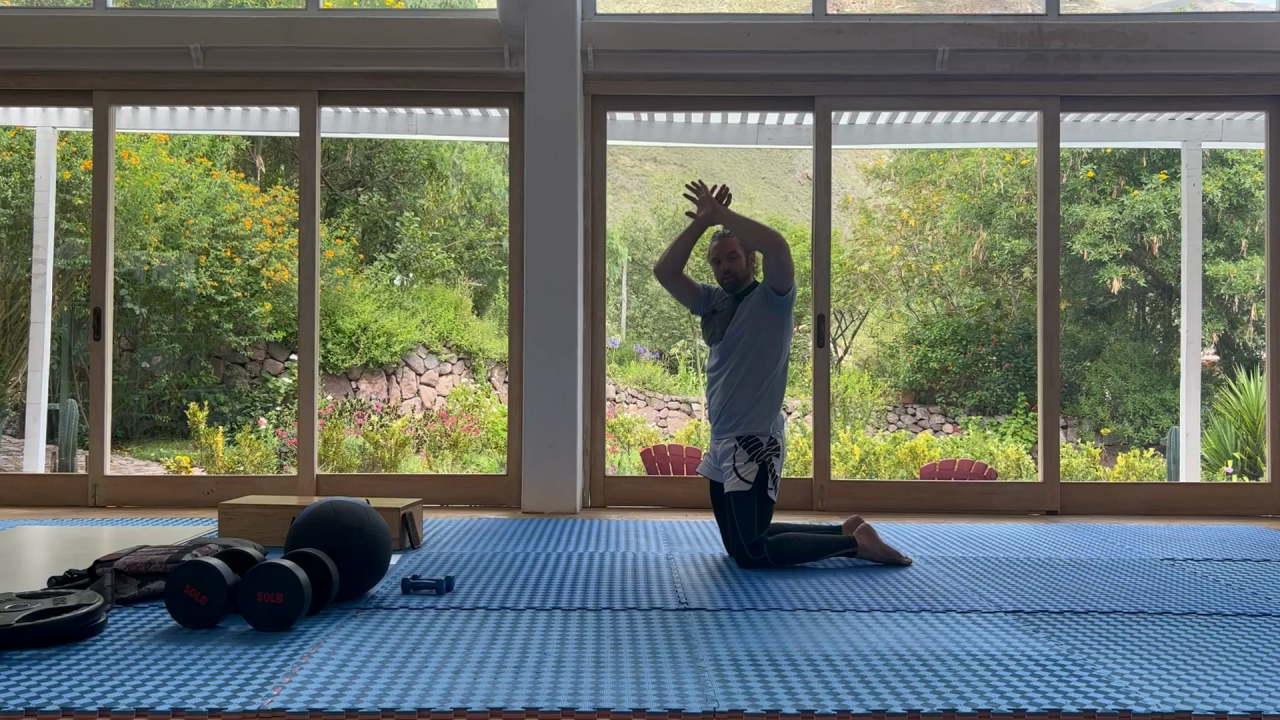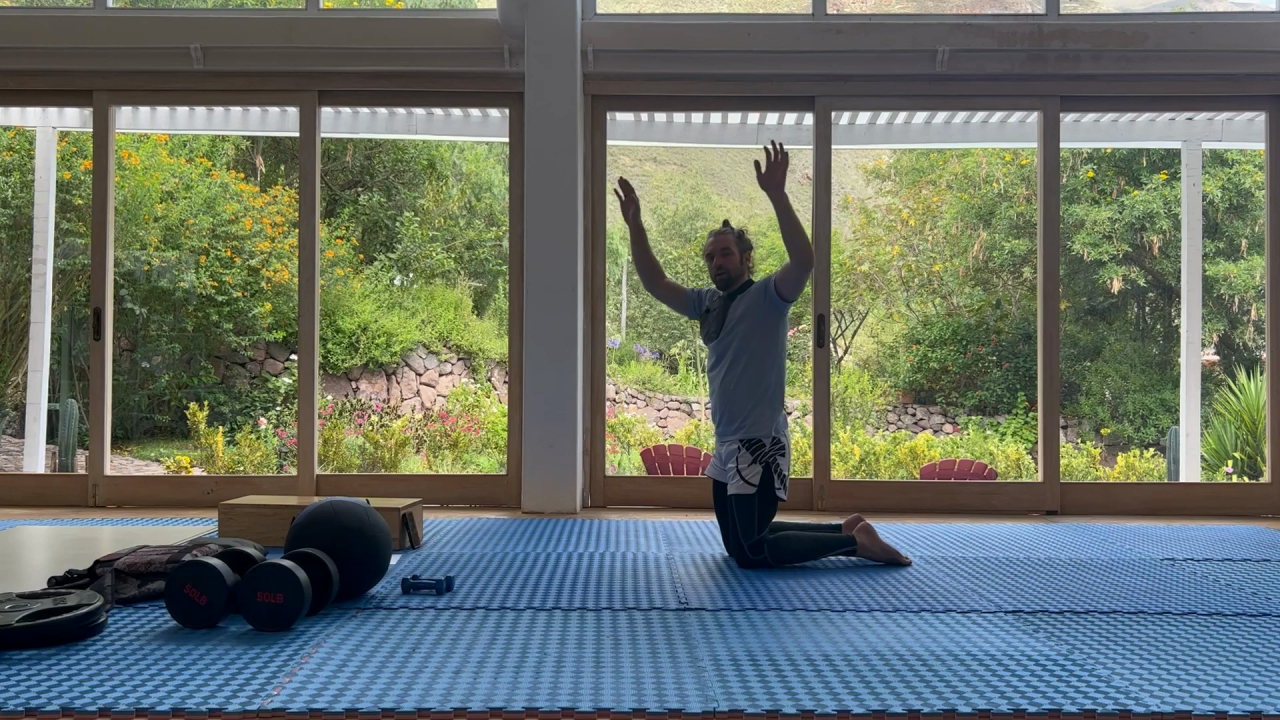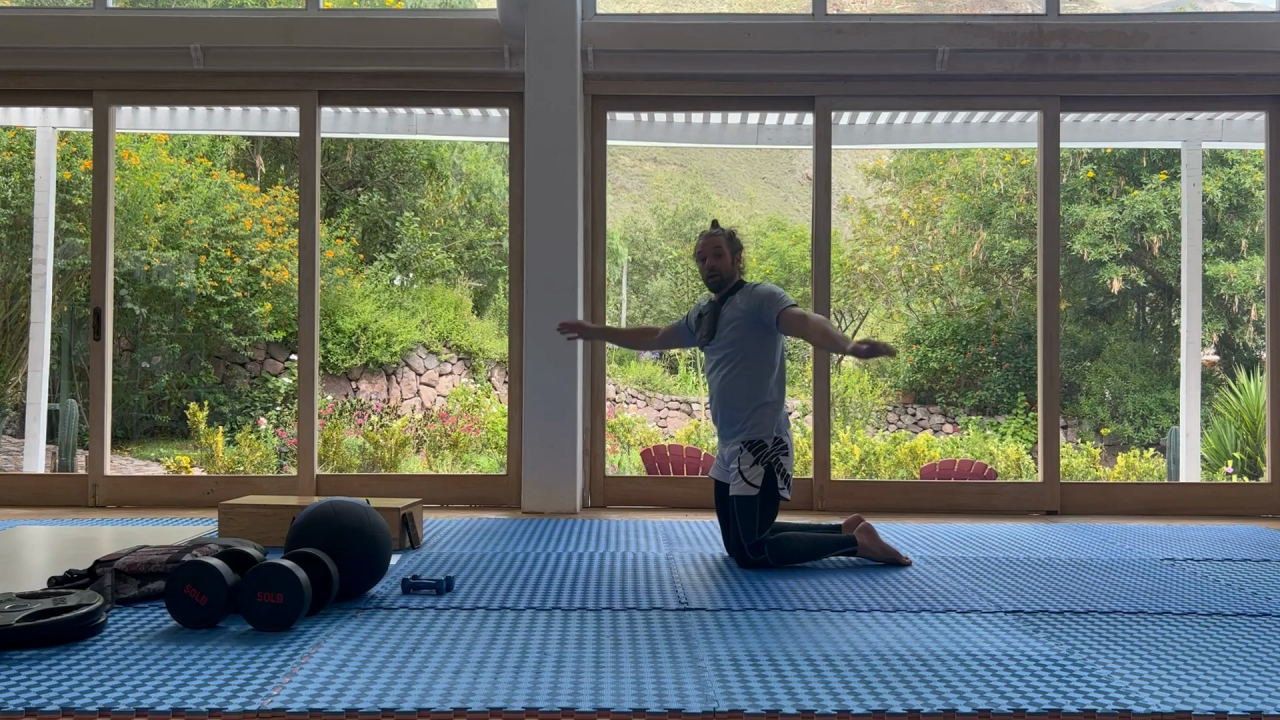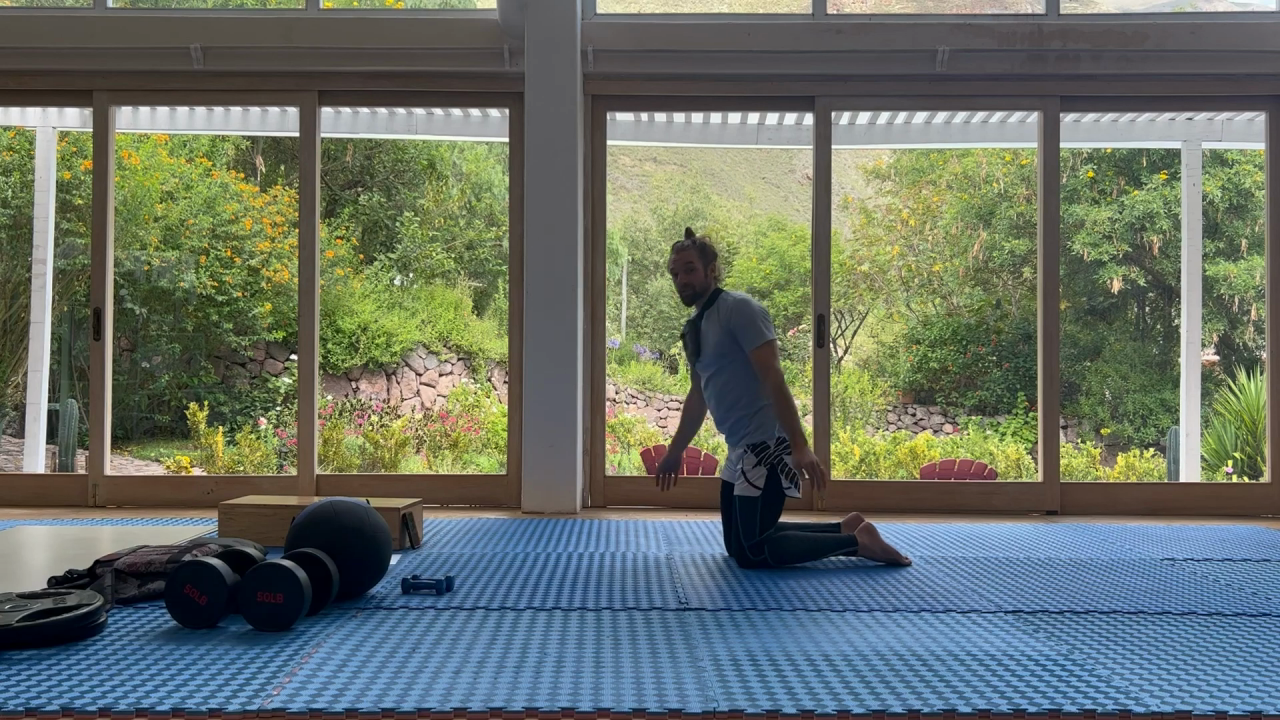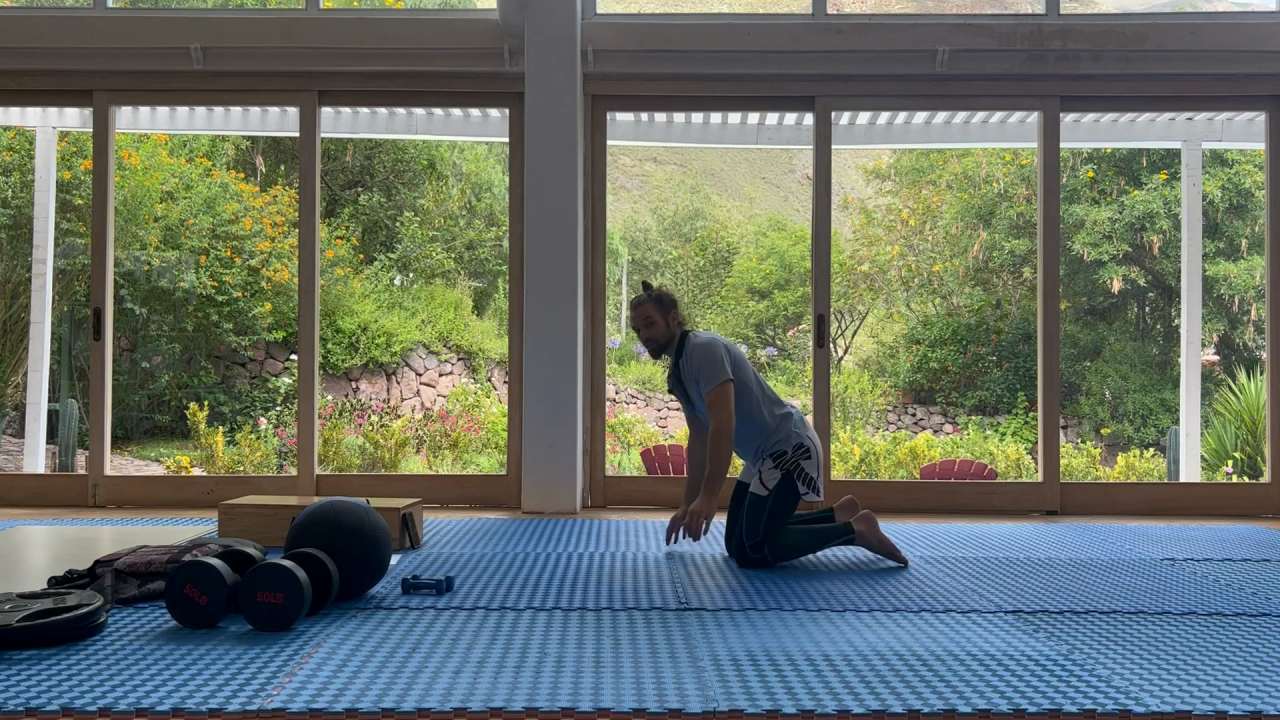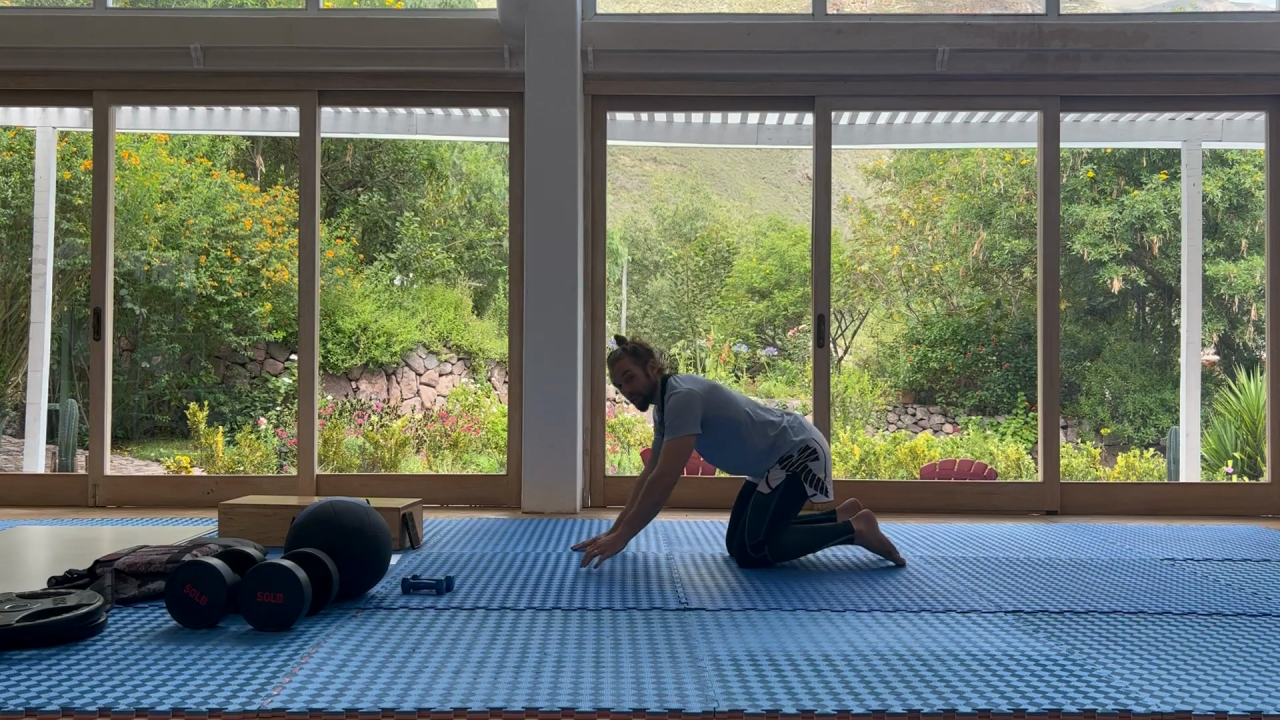
dt=0.3s
person 1, frame 1
left shoulder: (772, 298)
right shoulder: (712, 302)
left elbow: (777, 248)
right elbow: (665, 272)
left wrist: (723, 216)
right wrist: (700, 224)
left hip: (753, 445)
right hip: (722, 447)
left knee: (750, 552)
right knee: (741, 546)
left ankle: (855, 543)
right ankle: (845, 531)
person 1, frame 2
left shoulder: (769, 295)
right shoulder: (707, 303)
left elbow: (804, 258)
right elbow: (653, 282)
left wrist: (776, 194)
right wrist: (635, 223)
left hip: (758, 443)
right hip: (728, 445)
left knee: (751, 551)
right knee: (741, 541)
left ankle: (855, 541)
right ankle: (846, 528)
person 1, frame 3
left shoulder: (761, 299)
right shoulder: (704, 314)
left elbow: (808, 324)
right elbow: (654, 338)
left wrist: (846, 344)
right wrist: (598, 332)
left hip: (760, 446)
right hip: (732, 448)
left knee: (751, 552)
right knee: (741, 542)
left ankle: (856, 542)
right ankle: (846, 530)
person 1, frame 4
left shoulder: (740, 309)
right shoulder: (695, 328)
left elbow: (772, 379)
right elbow: (698, 398)
left wrist: (800, 447)
right wrist: (674, 451)
left hip: (766, 447)
right hip: (742, 449)
left knee: (750, 552)
right knee: (739, 546)
left ankle: (857, 542)
right ankle: (844, 528)
person 1, frame 5
left shoulder: (702, 350)
right shoulder: (679, 370)
left elbow: (723, 427)
right elbow: (700, 439)
left wrist: (709, 500)
right wrist: (690, 502)
left hip: (789, 451)
right hip: (765, 457)
left knee: (750, 551)
right knee: (737, 544)
left ankle: (854, 529)
right ankle: (840, 514)
person 1, frame 6
left shoulder: (682, 397)
right shoulder: (666, 408)
left elbow: (665, 479)
right elbow: (649, 477)
left wrist: (621, 538)
right wrist: (613, 531)
left hip: (799, 454)
right hip: (779, 459)
left knee: (752, 552)
right knee: (740, 543)
left ankle: (854, 529)
right ankle: (840, 516)
